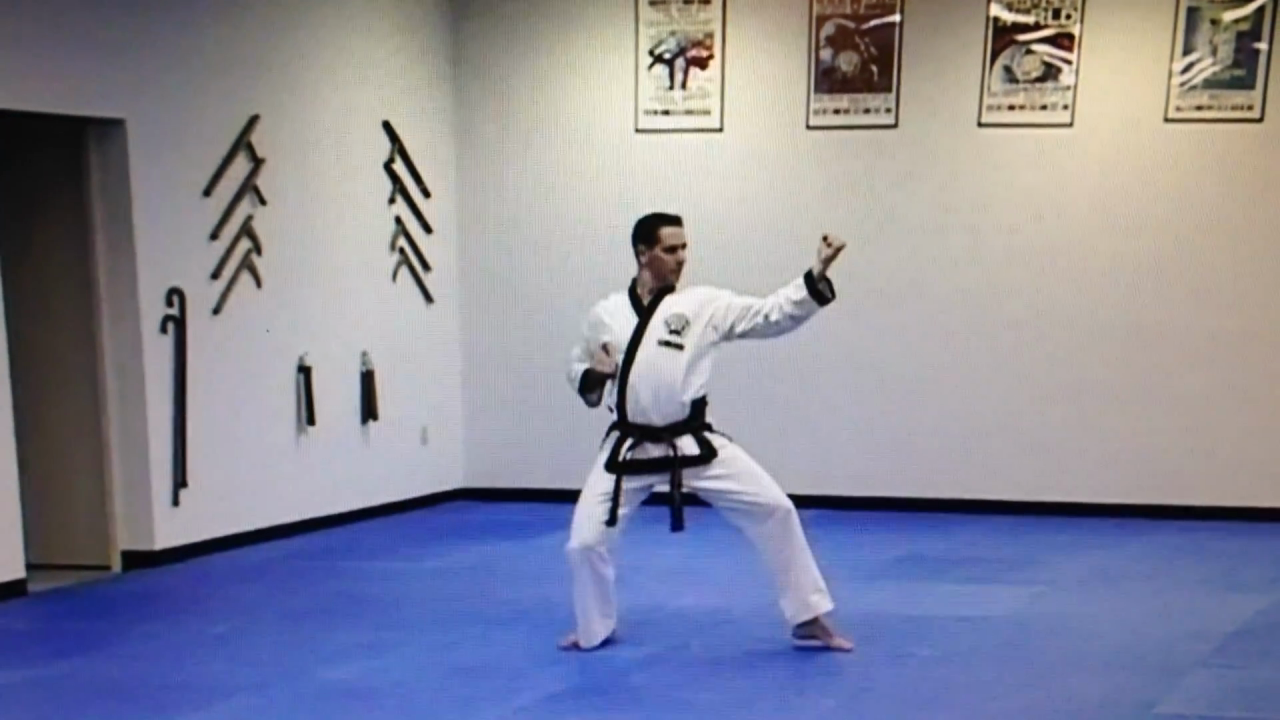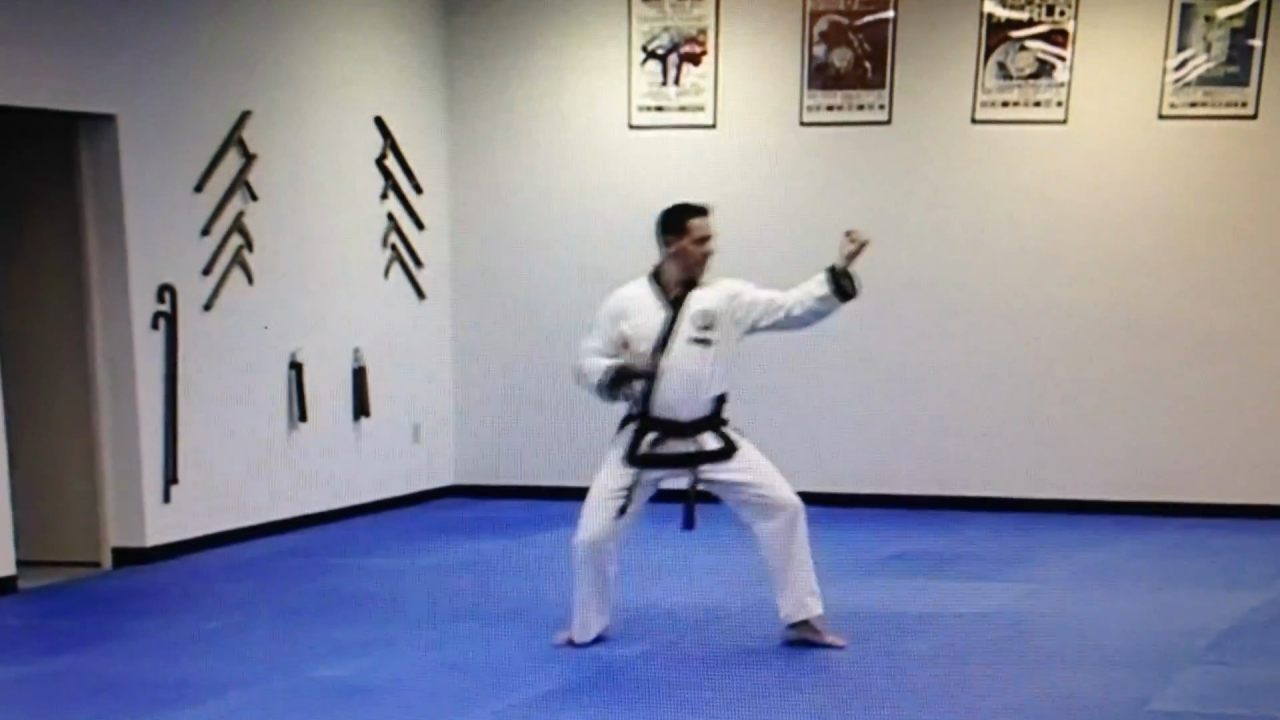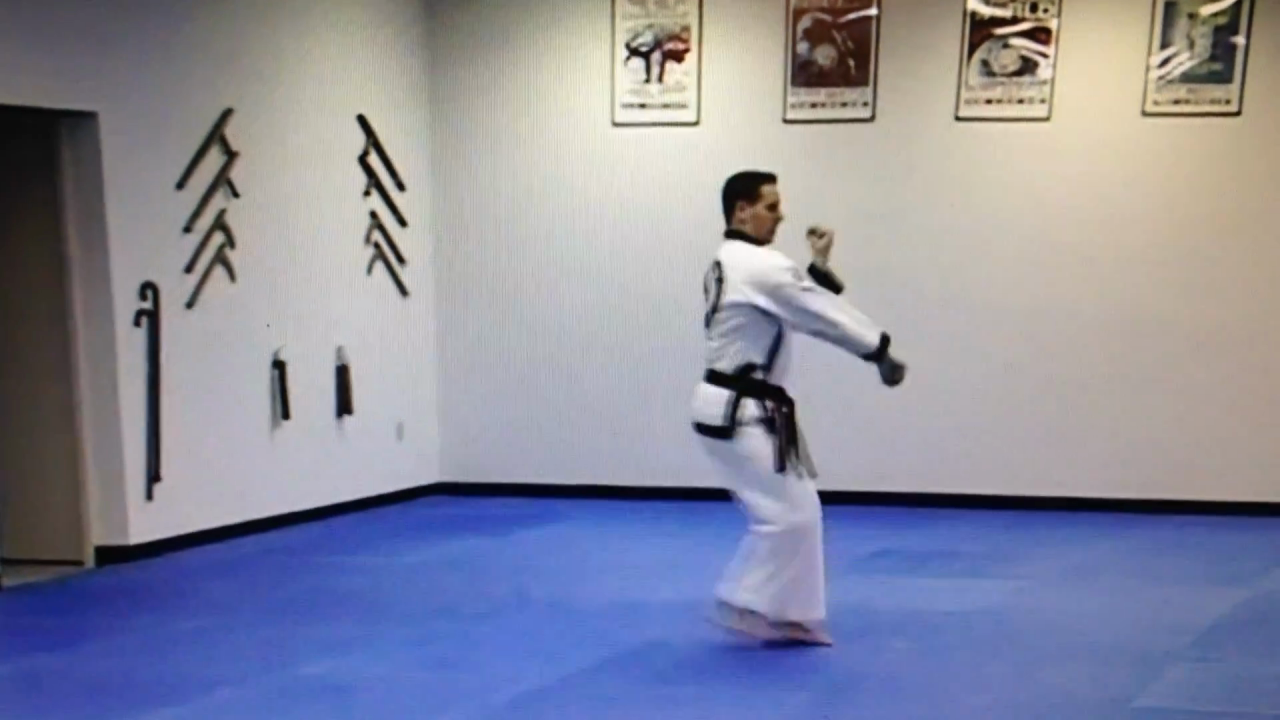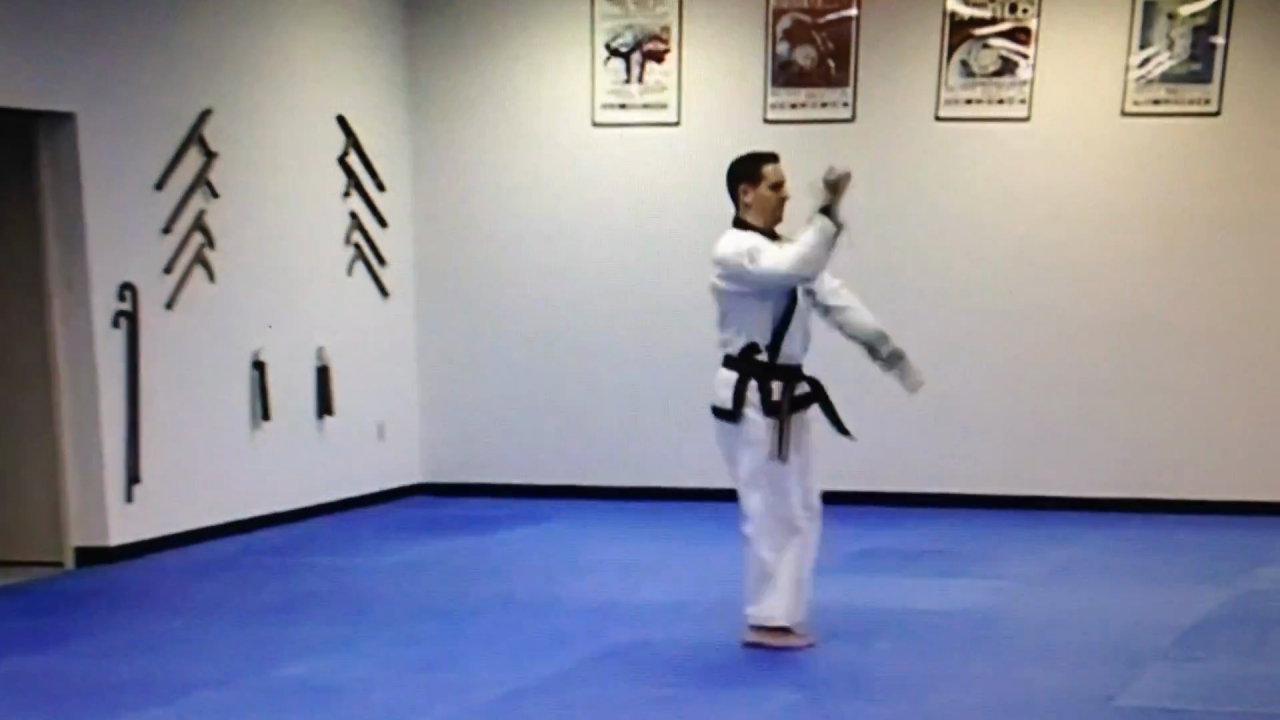
dt=0.4s
person 1, frame 1
left shoulder: (704, 304)
right shoulder: (604, 314)
left elbow: (771, 314)
right elbow: (578, 369)
left wrist: (817, 275)
right wrist: (592, 377)
left hip: (693, 444)
right hip: (629, 448)
left knee: (773, 510)
right knee: (585, 539)
left ankle: (809, 618)
right ankle: (594, 628)
person 1, frame 2
left shoulder: (727, 297)
right shoulder: (624, 303)
left elbow: (794, 307)
right elbow: (588, 362)
left wrist: (841, 270)
right wrist: (621, 372)
left hip: (710, 439)
right hip: (645, 441)
left knee: (782, 508)
right knee: (594, 534)
left ankle: (802, 619)
right ankle: (587, 626)
person 1, frame 3
left shoulder: (733, 264)
right shoulder: (757, 266)
left elbow: (812, 310)
right elbow: (823, 314)
left wrist: (819, 266)
right wrist: (882, 351)
left hip: (754, 408)
right hip: (738, 413)
left knee: (802, 514)
right knee: (791, 517)
left ankle: (794, 616)
right ankle: (742, 604)
person 1, frame 4
left shoulder: (781, 249)
right shoulder: (733, 252)
left elbow: (834, 299)
right elbow: (792, 269)
left wrist: (885, 348)
right wrist: (829, 213)
left hip: (783, 393)
right hip: (752, 397)
left knee: (801, 510)
right knee: (773, 512)
left ankle: (780, 614)
right ankle: (766, 621)
